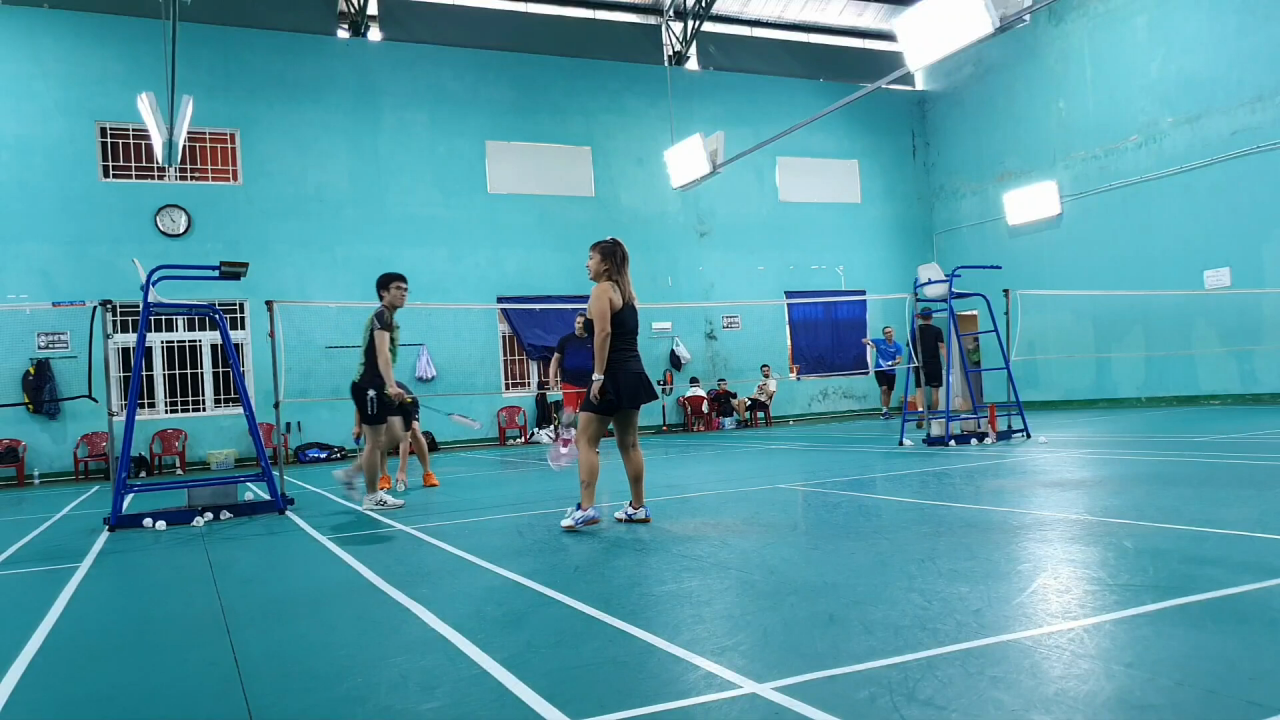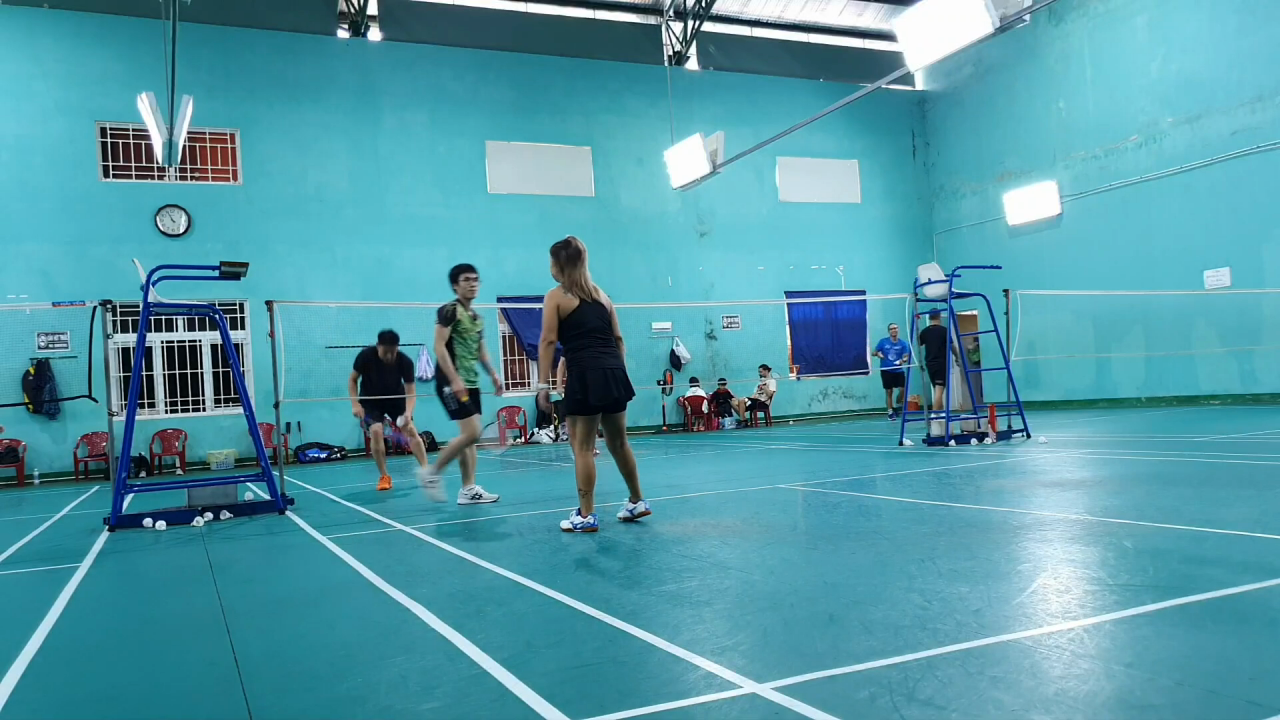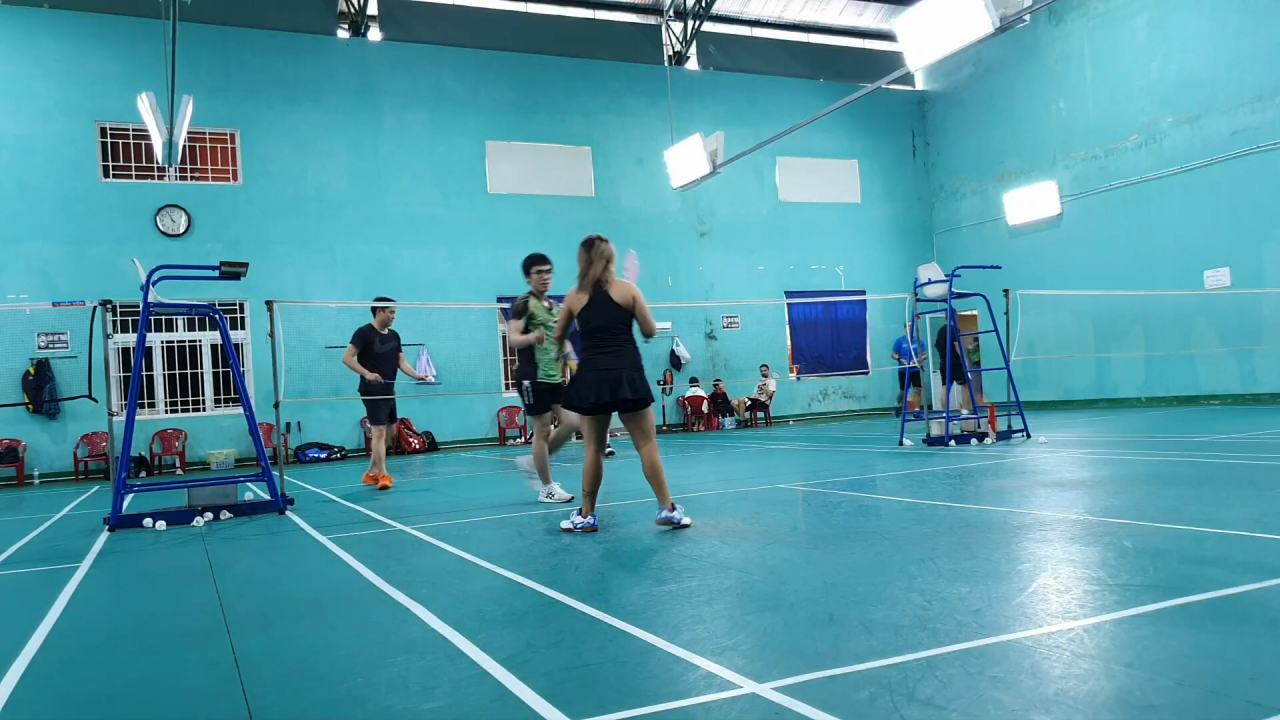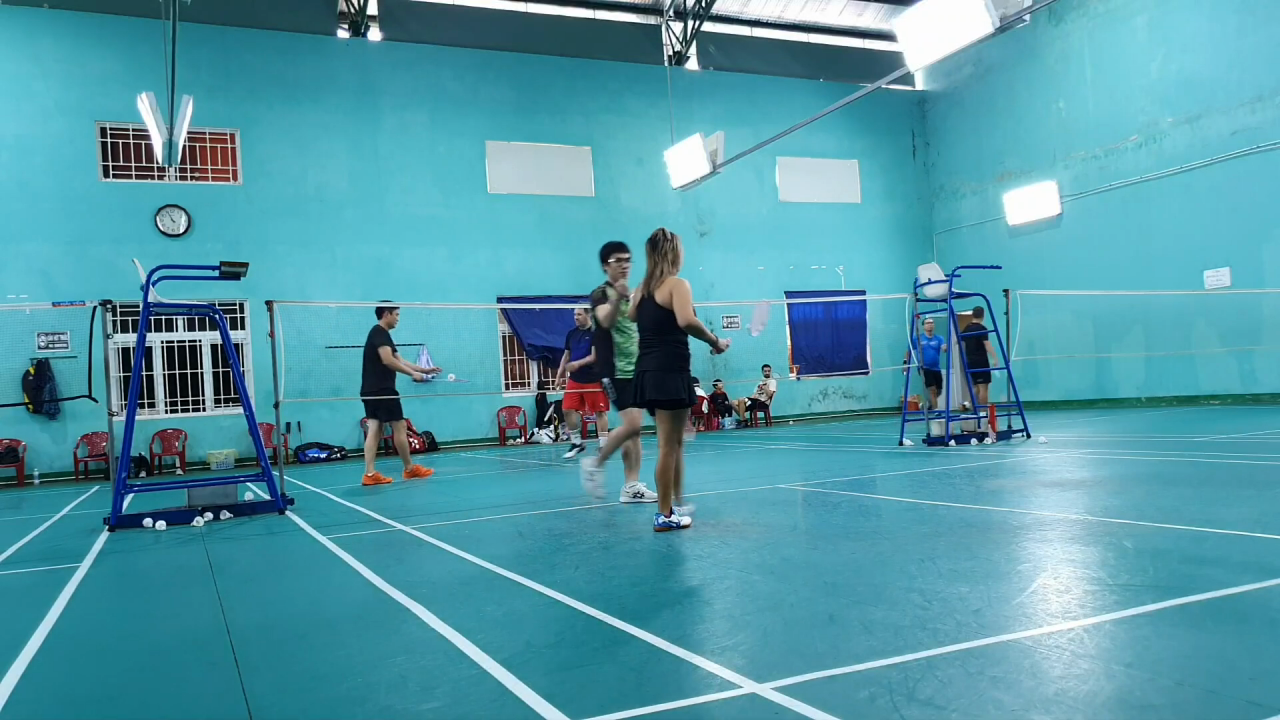
dt=0.5s
person 1, frame 1
left shoulder: (602, 290)
right shoulder: (627, 294)
left elbow: (603, 334)
left wrist: (598, 376)
left hip: (614, 376)
right hip: (632, 374)
left knee: (585, 442)
right knee: (629, 443)
left ankle: (586, 509)
right ankle: (638, 507)
person 1, frame 2
left shoulder: (556, 296)
right shoulder: (599, 293)
left elbow: (548, 342)
right elbow: (618, 338)
left wrist: (543, 385)
right wrist: (619, 373)
left hip: (584, 376)
right hip: (613, 373)
left knee: (582, 447)
right knee: (618, 442)
left ankle: (586, 515)
right ankle: (637, 501)
person 1, frame 3
left shoulder: (576, 296)
right shoulder: (627, 289)
left elbow: (558, 337)
right elbow: (648, 330)
right wrist: (626, 325)
left hip: (592, 378)
right hip: (628, 374)
left knee: (594, 449)
right knee: (647, 445)
left ankle: (586, 515)
right ankle: (667, 509)
person 1, frame 4
left shoulder: (642, 289)
right shoulder: (677, 284)
left elbow: (633, 316)
right elbow: (686, 321)
right wrist: (715, 341)
left hip: (646, 373)
right hip: (670, 373)
left knee: (670, 443)
right knee: (670, 446)
left ankle: (676, 502)
right ankle: (665, 514)
person 2, frame 1
left shoulder: (387, 319)
right shoulder: (382, 316)
right elbow: (382, 352)
left wrist: (391, 387)
right wrist: (392, 386)
left hip: (376, 388)
right hip: (371, 387)
left knee: (395, 434)
right knee: (375, 442)
left ankle: (349, 472)
right ankle: (373, 496)
person 2, frame 2
left shoulder: (476, 317)
right shoulder: (449, 311)
right elbow: (440, 348)
left wrist: (494, 375)
right wrist: (455, 380)
left hip: (470, 383)
right hip: (452, 384)
left knee: (471, 435)
right knee: (471, 433)
left ankle: (469, 489)
right ankle: (432, 473)
person 2, frame 3
left shoulder: (555, 307)
right shoulder: (523, 304)
right elbow: (514, 339)
right wrist: (531, 337)
left hip: (555, 377)
right hip: (532, 378)
left knee: (572, 423)
right knee: (543, 431)
left ankle: (531, 462)
right ankle: (547, 486)
person 2, frame 4
left shoulder: (630, 297)
right shoulder: (601, 294)
right elbow: (606, 321)
right wrist: (617, 298)
left hip: (633, 372)
right hip: (612, 372)
left knee: (635, 429)
right knee: (632, 425)
left ankle: (632, 486)
right ankle: (595, 463)
